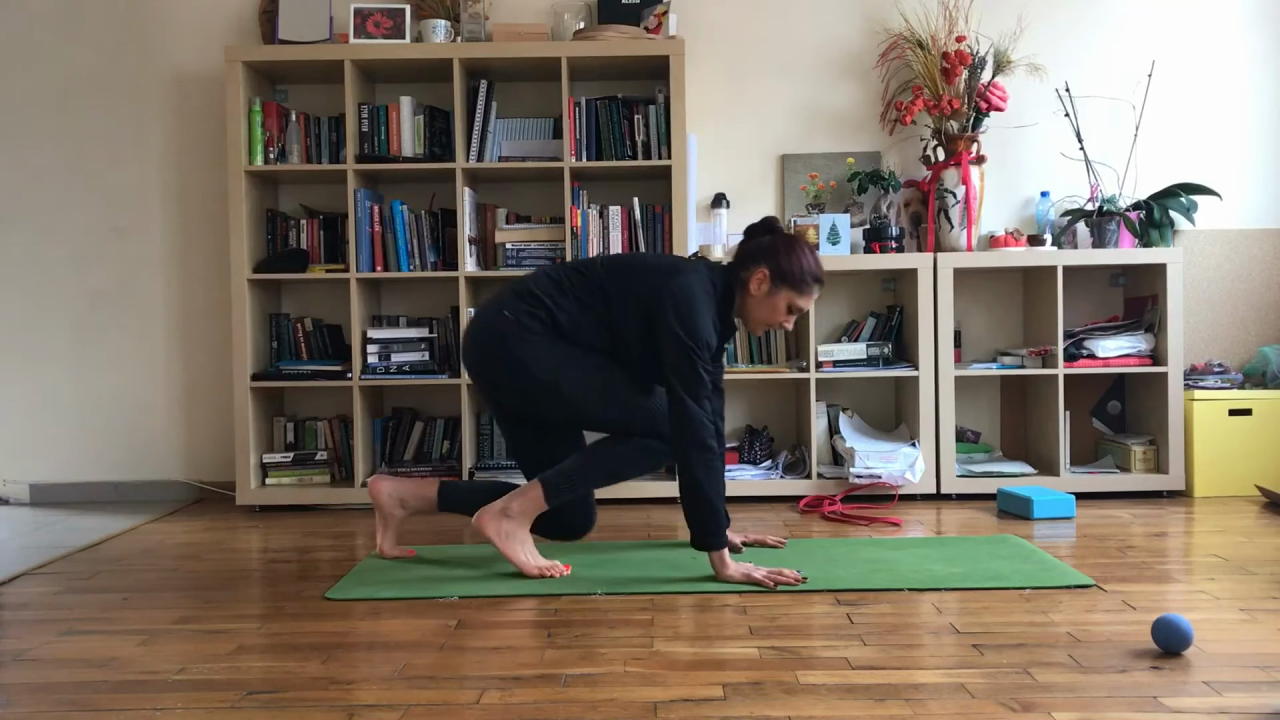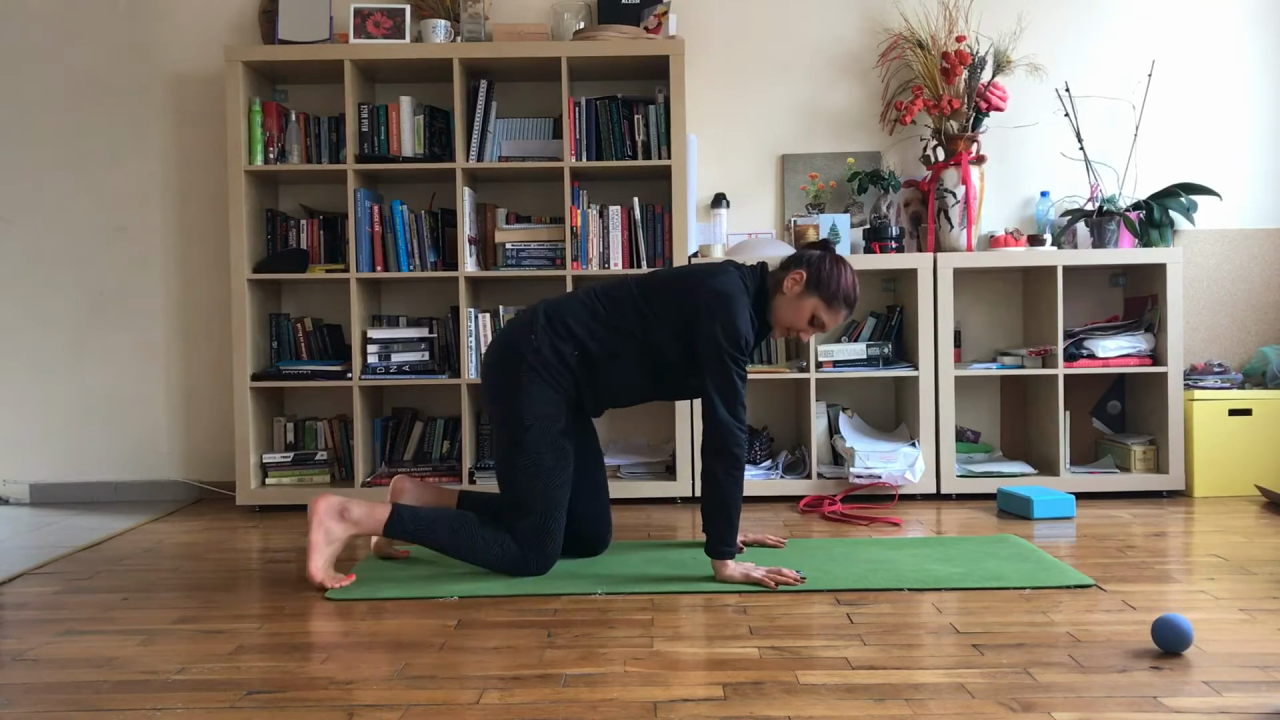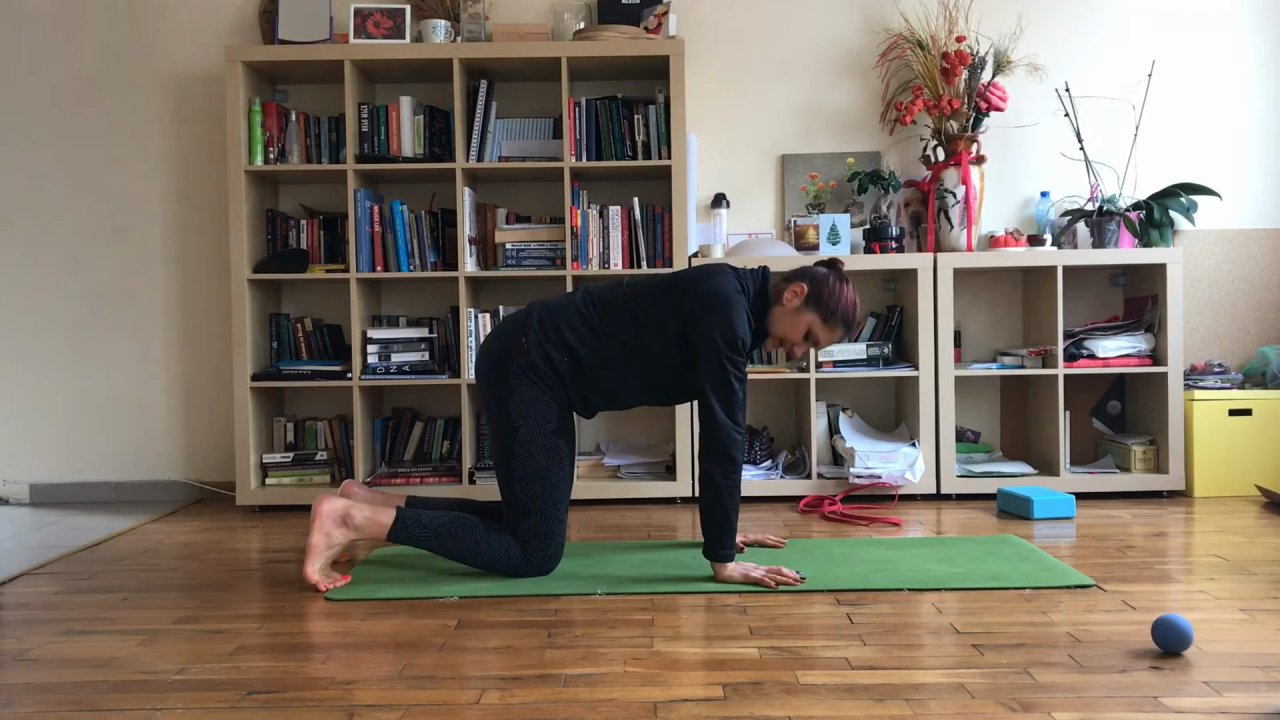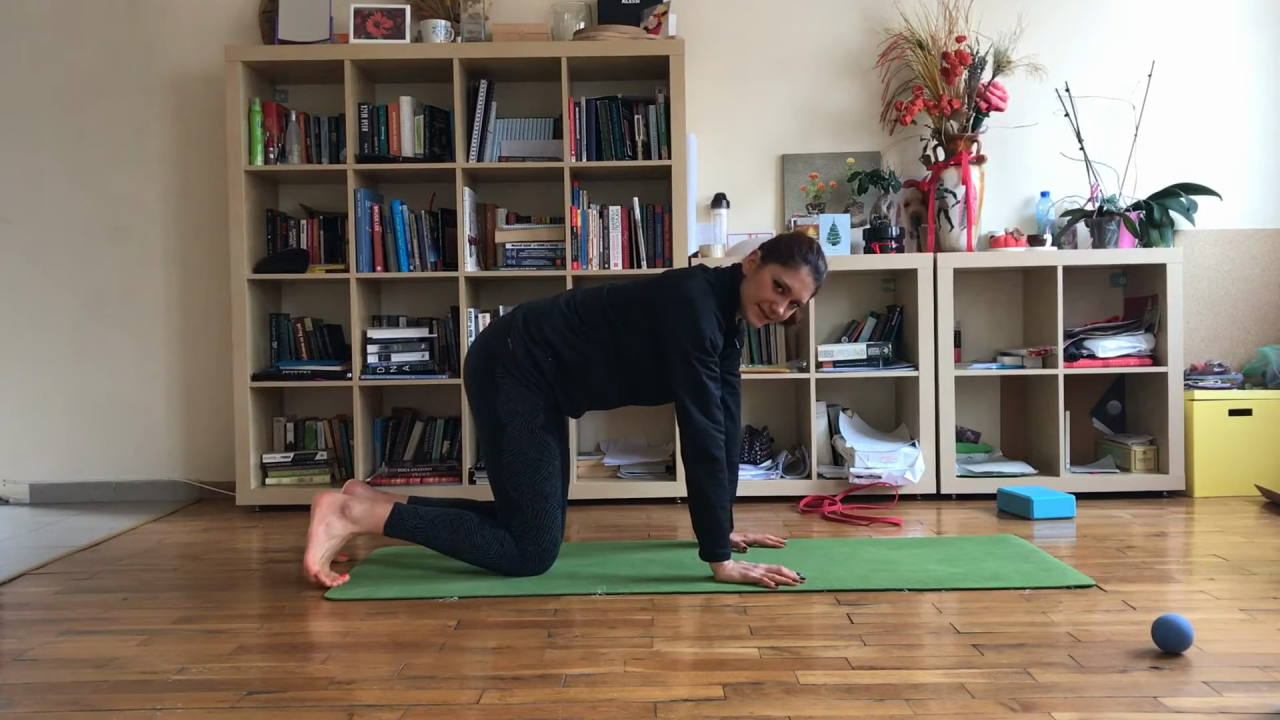
dt=1s
person 1, frame 1
left shoulder: (710, 303)
right shoulder: (690, 296)
left elbow: (706, 419)
right elbow: (692, 430)
left wrist: (718, 526)
right wrist: (720, 557)
left hip: (513, 343)
right hip: (511, 337)
left knee: (569, 518)
right knee: (662, 427)
left ankle: (402, 495)
right ankle: (510, 516)
person 1, frame 2
left shoulder: (742, 307)
right shoulder: (728, 300)
left elbow: (723, 425)
right elbow: (723, 432)
left wrist: (724, 528)
right wrist: (724, 559)
left hip: (550, 373)
right hip: (533, 366)
left knee: (589, 537)
right knee: (530, 553)
left ankle: (420, 497)
right ankle: (348, 516)
person 1, frame 3
left shoulder: (739, 310)
right shoulder: (726, 305)
left elbow: (726, 427)
right elbow: (720, 435)
left wrist: (724, 528)
right wrist: (723, 558)
left hip: (537, 368)
right hip: (526, 365)
left knee: (533, 525)
right knee: (535, 553)
left ankle: (370, 501)
right ankle: (349, 519)
person 1, frame 4
left shoulder: (725, 316)
right shoulder: (695, 303)
left elbow: (724, 425)
right elbow: (700, 432)
left wrist: (722, 527)
right wrist: (720, 558)
left hip: (533, 376)
right hip: (512, 367)
left knee: (534, 525)
right knee: (532, 550)
left ankle: (374, 500)
right ankle: (352, 514)
